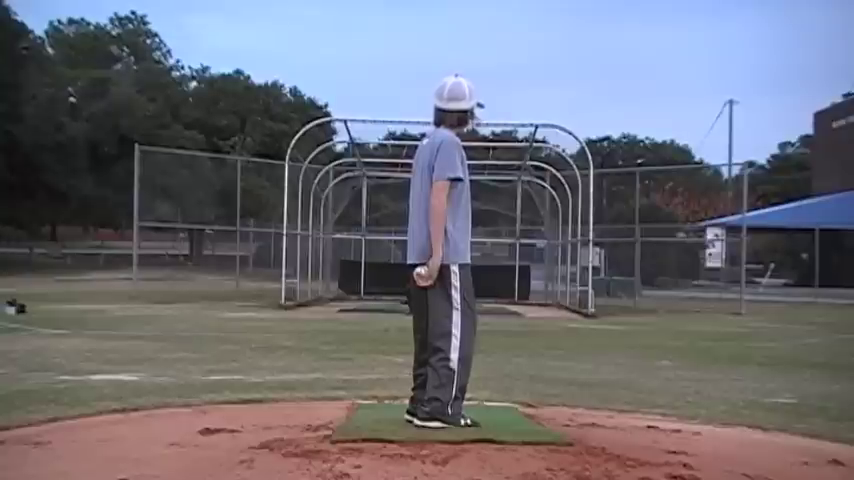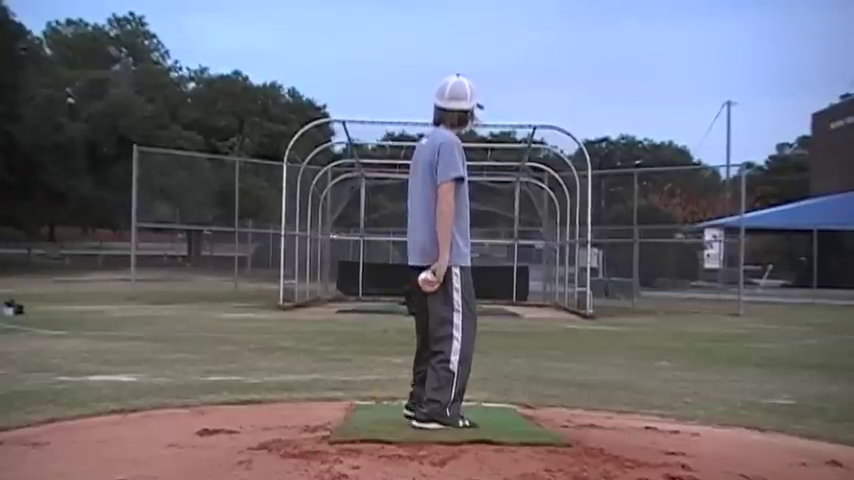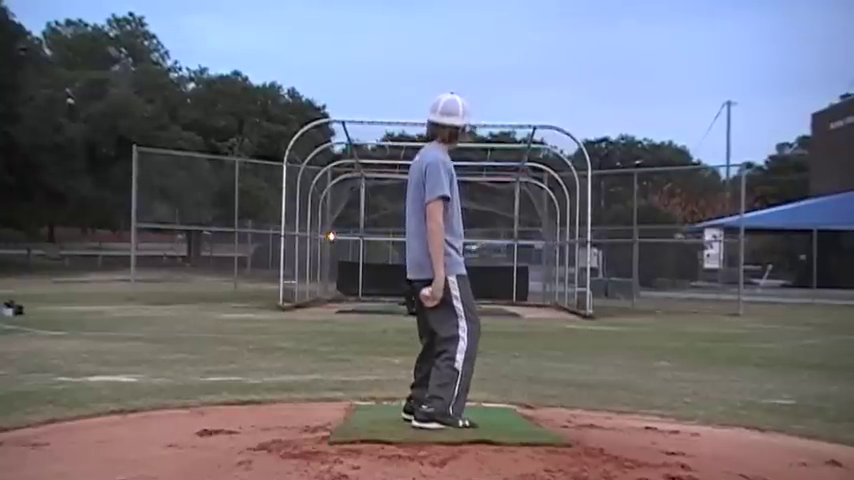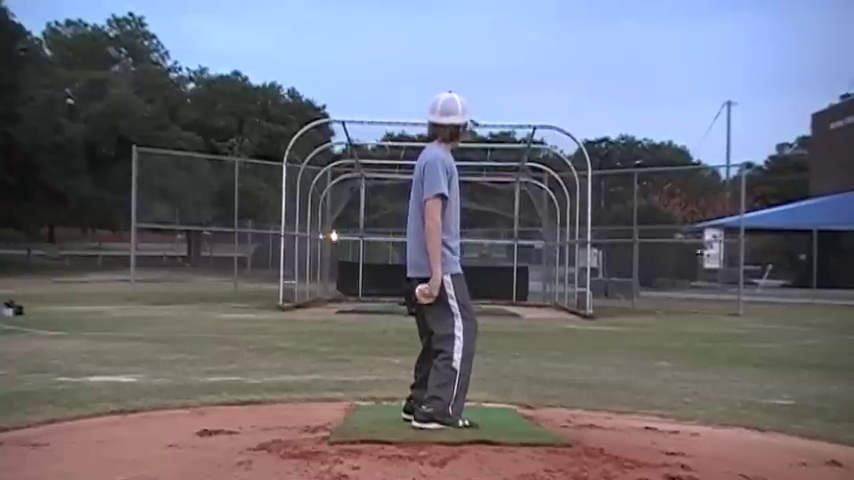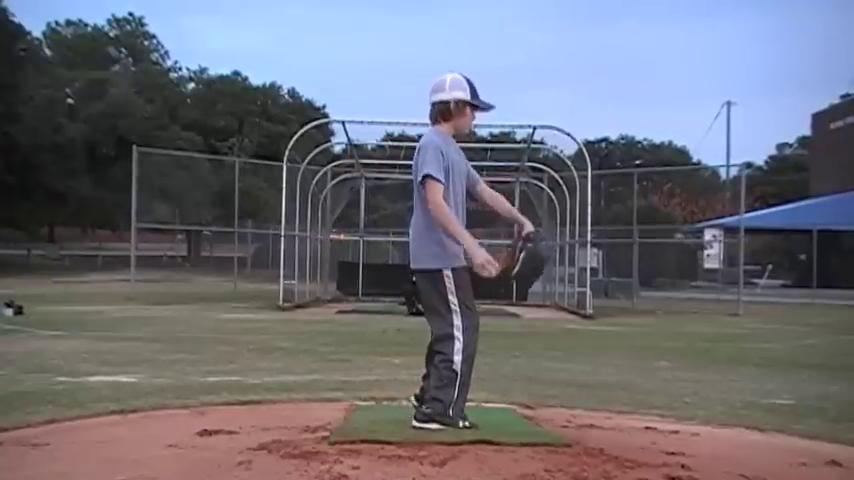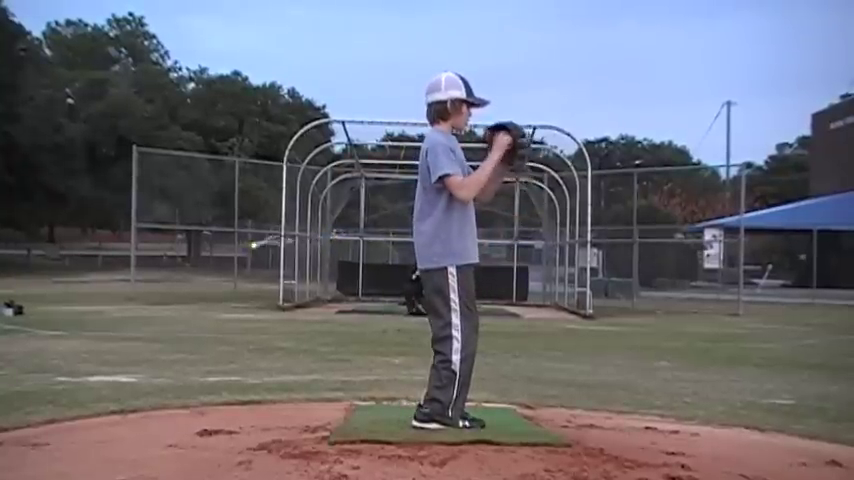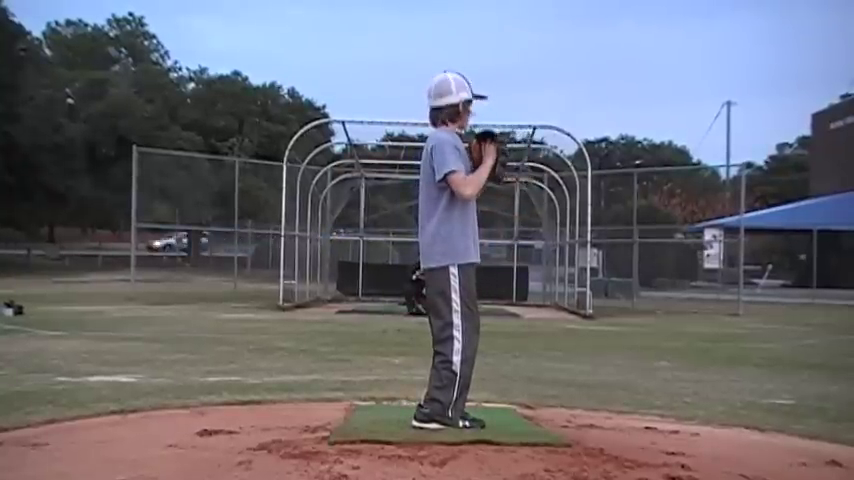
dt=0.7s
person 1, frame 1
left shoulder: (427, 143)
right shoulder: (448, 142)
right elbow: (439, 198)
right wrist: (438, 252)
left hip: (421, 254)
right hip: (447, 255)
left knee: (431, 332)
right knee: (454, 330)
left ankle: (422, 403)
right ankle: (438, 408)
person 1, frame 2
left shoulder: (424, 143)
right shoulder: (448, 143)
right elbow: (445, 201)
right wrist: (444, 256)
left hip: (420, 256)
right hip: (447, 257)
left knee: (431, 332)
right knee: (455, 332)
left ankle: (420, 401)
right ankle: (437, 410)
person 1, frame 3
left shoulder: (423, 158)
right shoulder: (437, 161)
right elbow: (435, 220)
right wrist: (440, 274)
left hip: (422, 268)
right hip: (442, 266)
left knee: (437, 337)
right knee: (462, 333)
left ankle: (419, 403)
right ankle: (437, 409)
person 1, frame 4
left shoulder: (432, 157)
right shoulder: (438, 159)
right elbow: (432, 218)
right wrist: (438, 272)
left hip: (425, 267)
right hip: (438, 266)
left knee: (438, 335)
right knee: (460, 332)
left ankle: (419, 403)
right ankle: (437, 410)
person 1, frame 5
left shoulder: (453, 150)
right shoulder: (432, 144)
left elbow: (484, 192)
right elbow: (435, 202)
left wrist: (521, 220)
right wrist: (472, 247)
left hip: (438, 257)
right hip: (439, 257)
left knee: (448, 329)
right knee: (460, 329)
left ankle: (429, 396)
right ankle: (438, 411)
person 1, frame 6
left shoulder: (448, 144)
right shoulder: (437, 143)
left elbow: (482, 194)
right elbow: (464, 191)
left wrist: (504, 161)
right wrist: (494, 153)
left hip: (449, 254)
right hip: (447, 256)
left knee: (454, 333)
right knee: (458, 332)
left ankle: (439, 407)
right ankle: (438, 409)
person 1, frame 7
left shoulder: (446, 142)
right shoulder: (444, 141)
left elbow: (467, 191)
right elbow: (466, 189)
left wrist: (484, 164)
right wrist: (488, 160)
left hip: (447, 254)
right hip: (451, 256)
left knee: (454, 334)
right knee: (459, 333)
left ankle: (440, 408)
right ankle: (439, 409)
